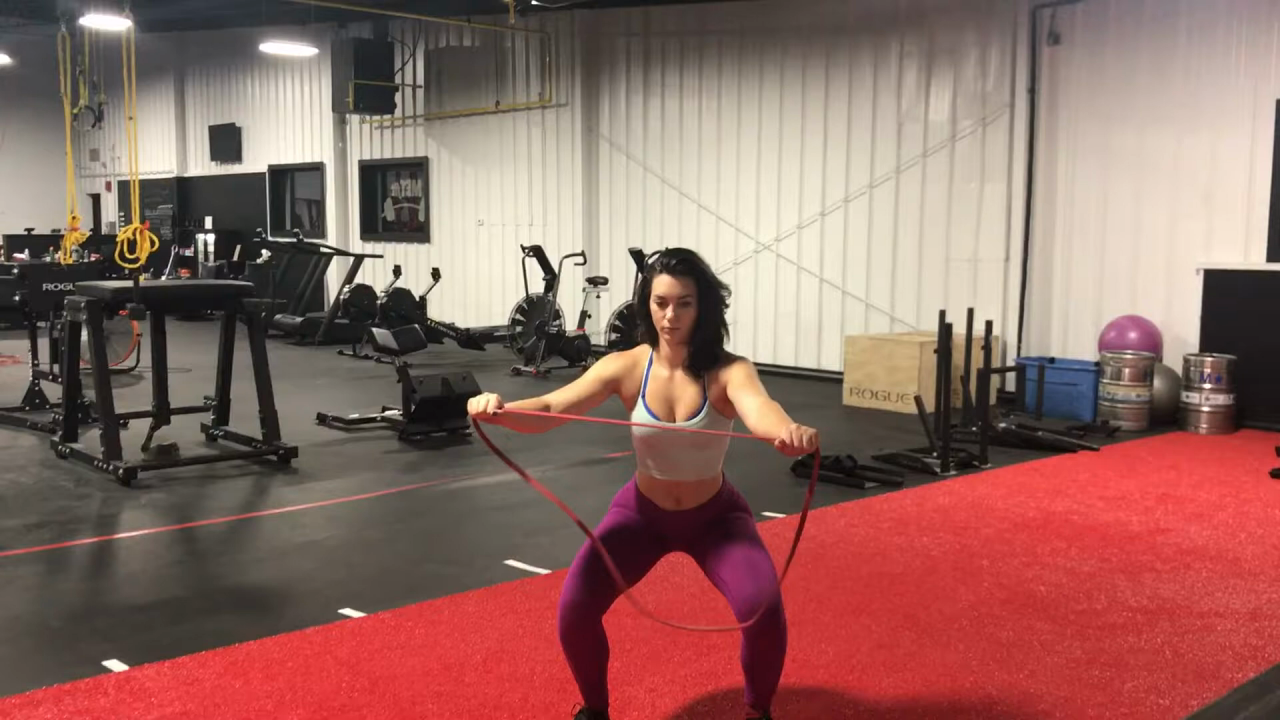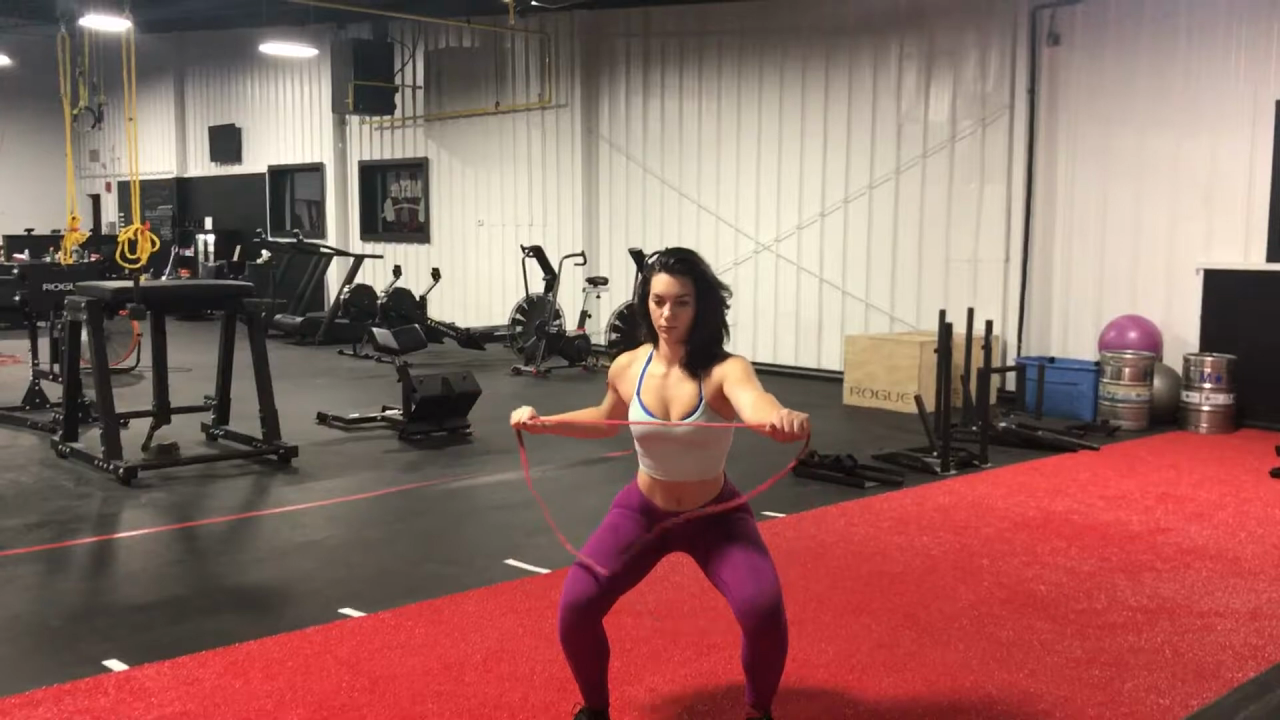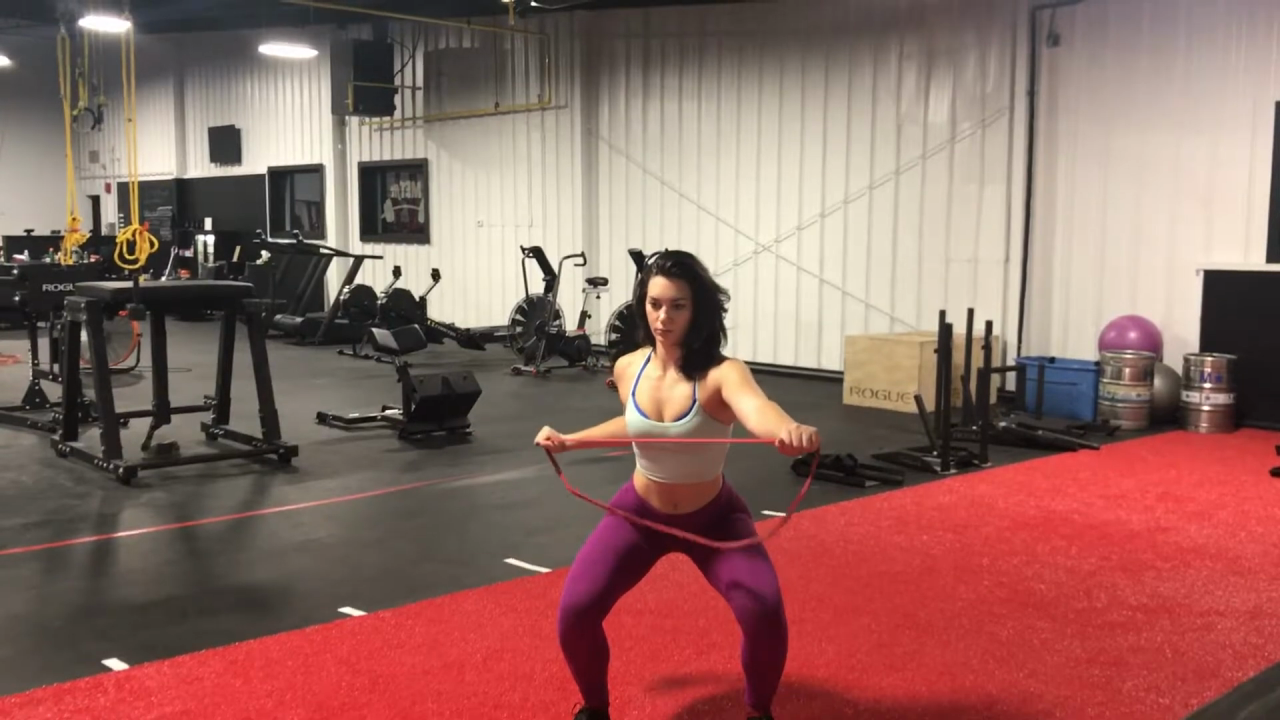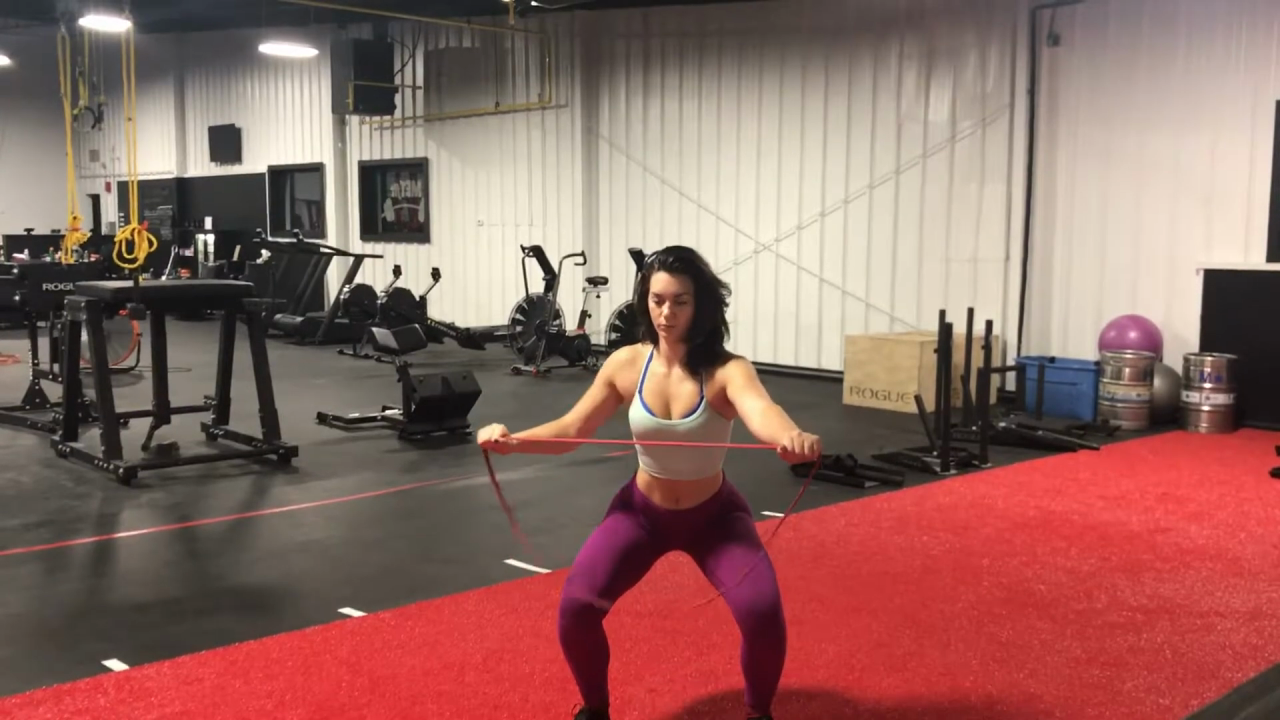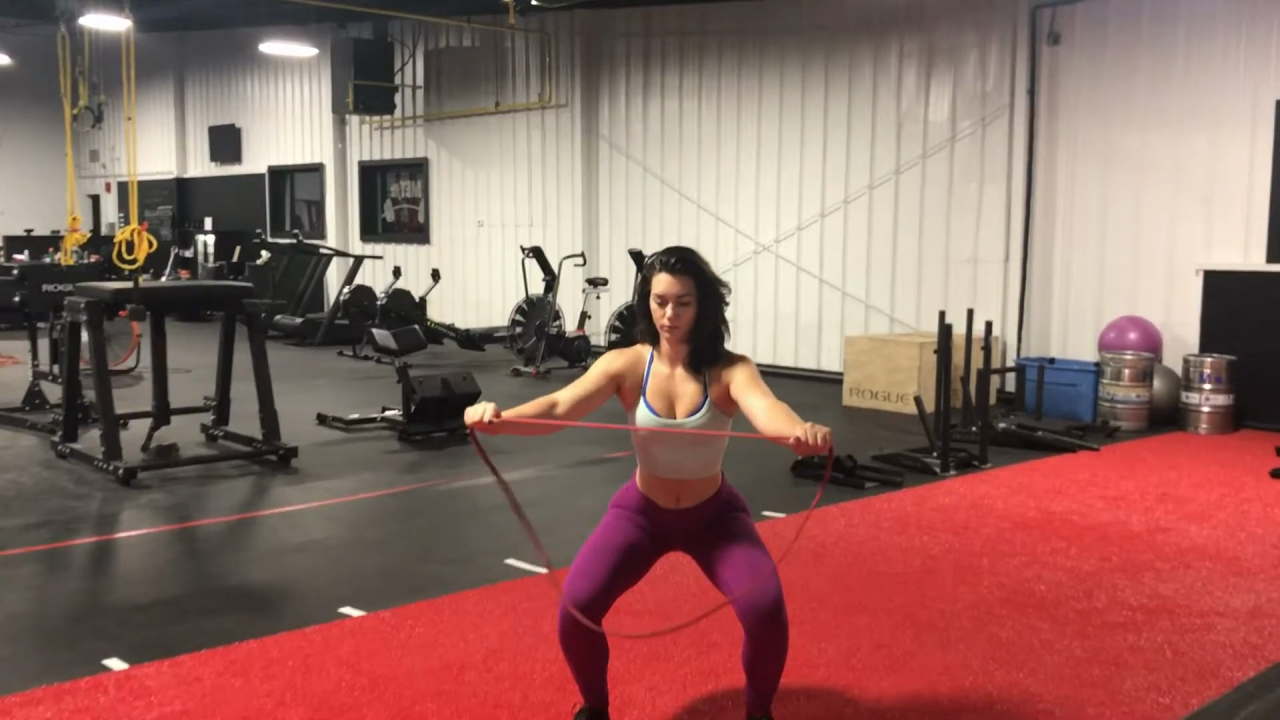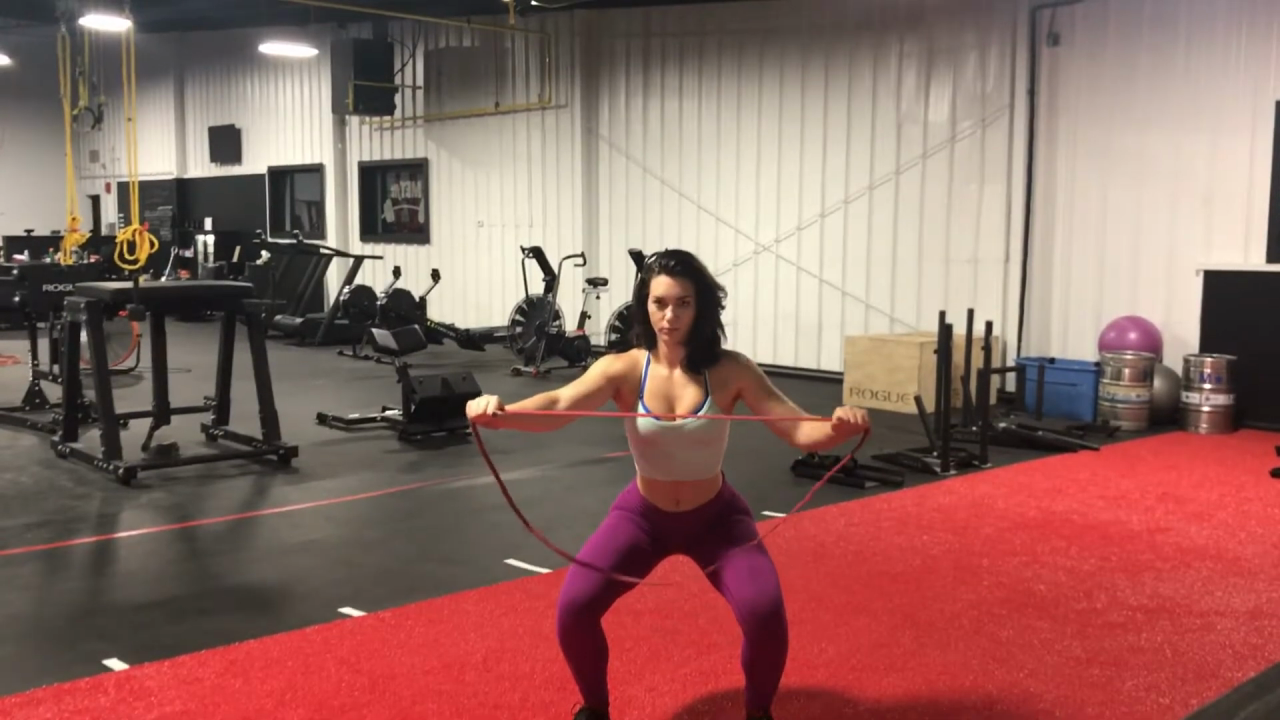
dt=0.5s
person 1, frame 1
left shoulder: (730, 372)
right shoulder: (625, 366)
left elbow: (761, 409)
right elbow: (550, 410)
left wrist: (790, 431)
right wrist: (500, 410)
left hip: (714, 515)
right hip: (642, 512)
left knee: (763, 609)
right knee: (576, 607)
person 1, frame 2
left shoulder: (726, 369)
right shoulder: (628, 367)
left elbow: (755, 402)
right elbow: (605, 421)
left wrist: (782, 418)
right wrist: (541, 421)
left hip: (716, 515)
right hip: (642, 510)
left knee: (764, 612)
right knee: (576, 608)
person 1, frame 3
left shoulder: (723, 374)
right shoulder: (628, 368)
left elbow: (758, 410)
left wrist: (791, 431)
right wrist: (568, 441)
left hip: (713, 516)
right hip: (640, 511)
left knee: (766, 615)
right knee: (575, 611)
person 1, frame 4
left shoulder: (728, 370)
right shoulder: (625, 364)
left elbow: (762, 410)
right elbow: (574, 428)
left wrist: (793, 436)
right wrist: (513, 440)
left hip: (715, 515)
right hip: (640, 510)
left knee: (763, 613)
right knee: (576, 607)
person 1, frame 5
left shoulder: (731, 370)
right shoulder: (625, 364)
left elbow: (767, 409)
right elbow: (560, 406)
left wrist: (804, 431)
right wrist: (500, 417)
left hip: (713, 515)
right hip: (641, 510)
left knee: (766, 611)
right knee: (575, 608)
person 1, frame 6
left shoulder: (731, 370)
right shoulder: (622, 369)
left elbow: (799, 429)
right elbow: (559, 405)
left wrist: (841, 425)
right wrist: (502, 414)
left hip: (716, 516)
right hip: (642, 513)
left knee: (765, 614)
right knee: (574, 607)
